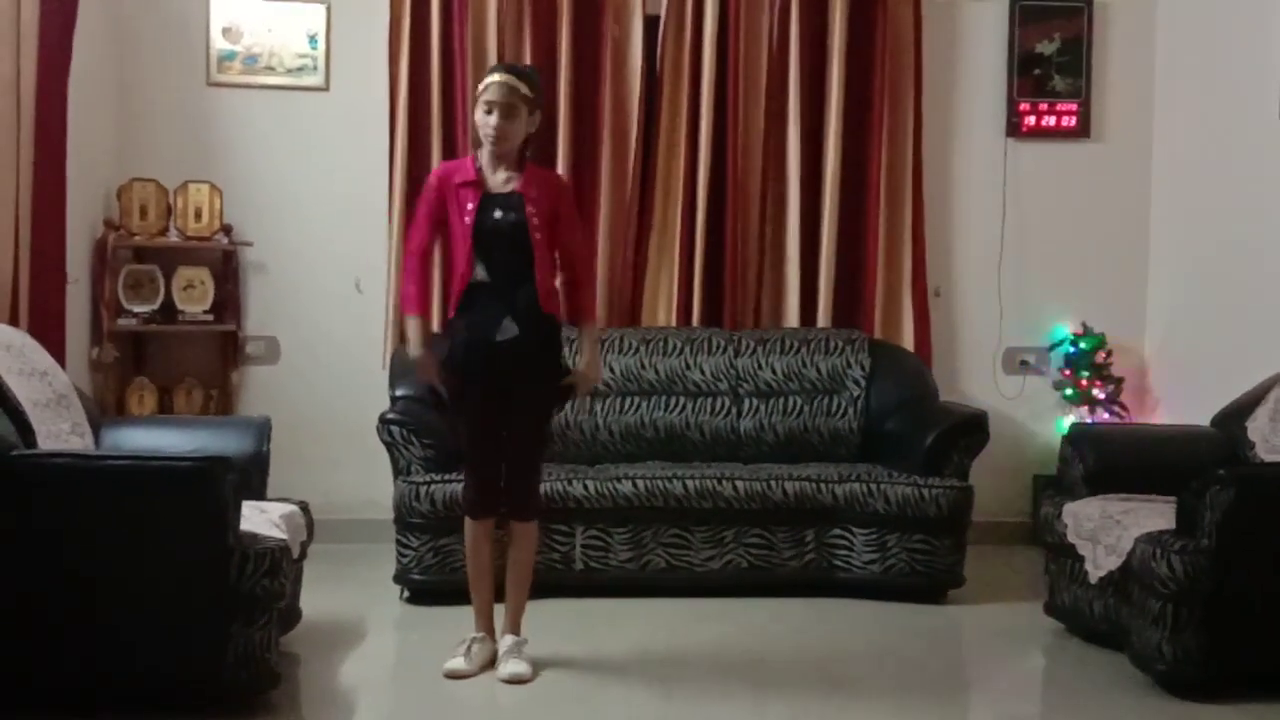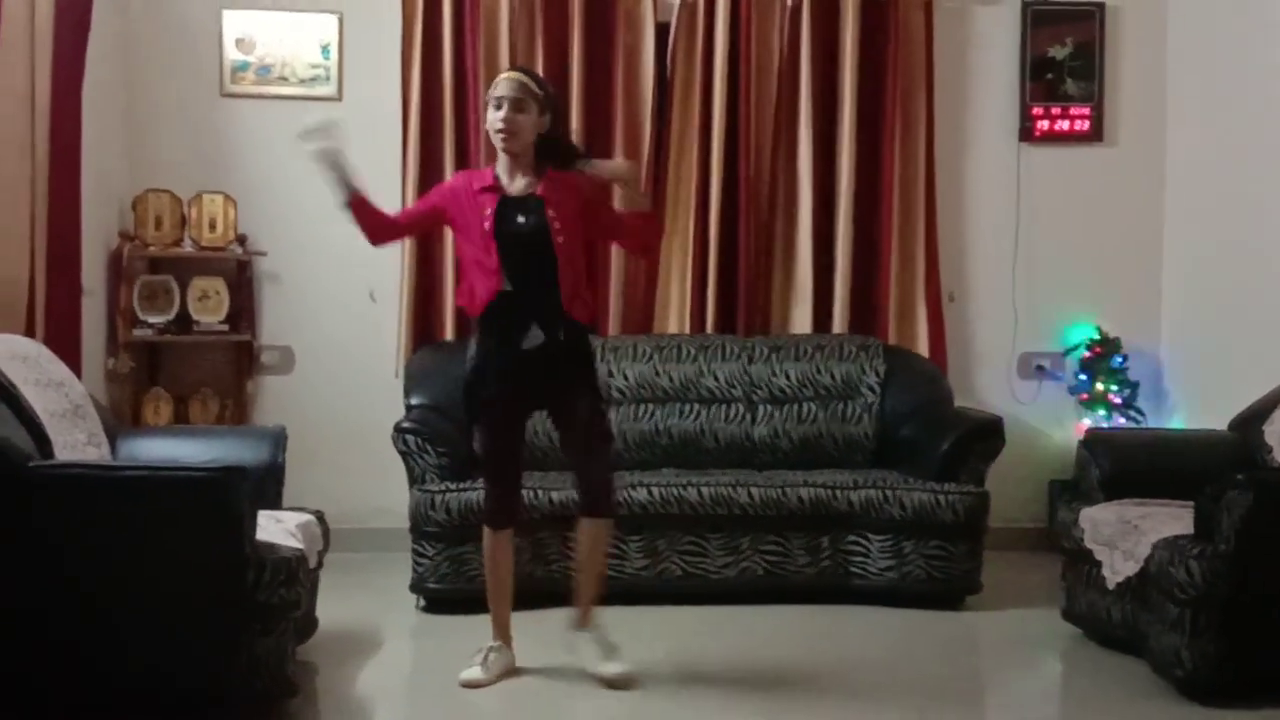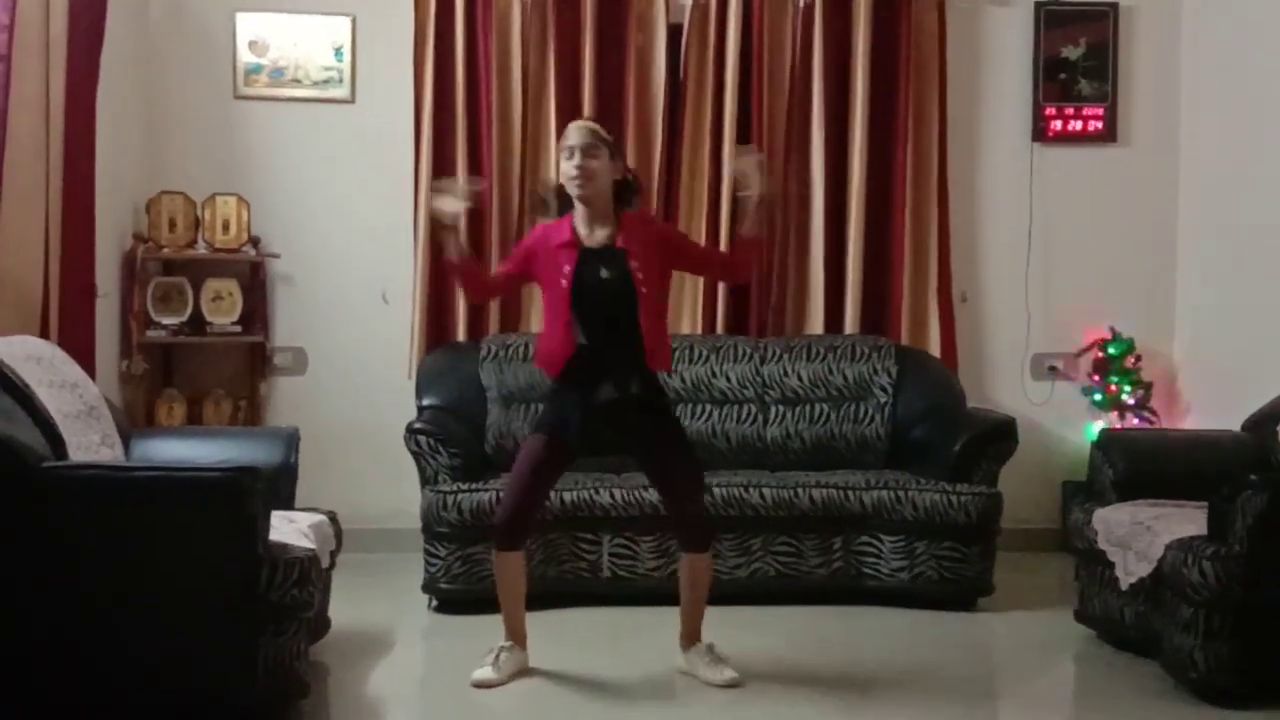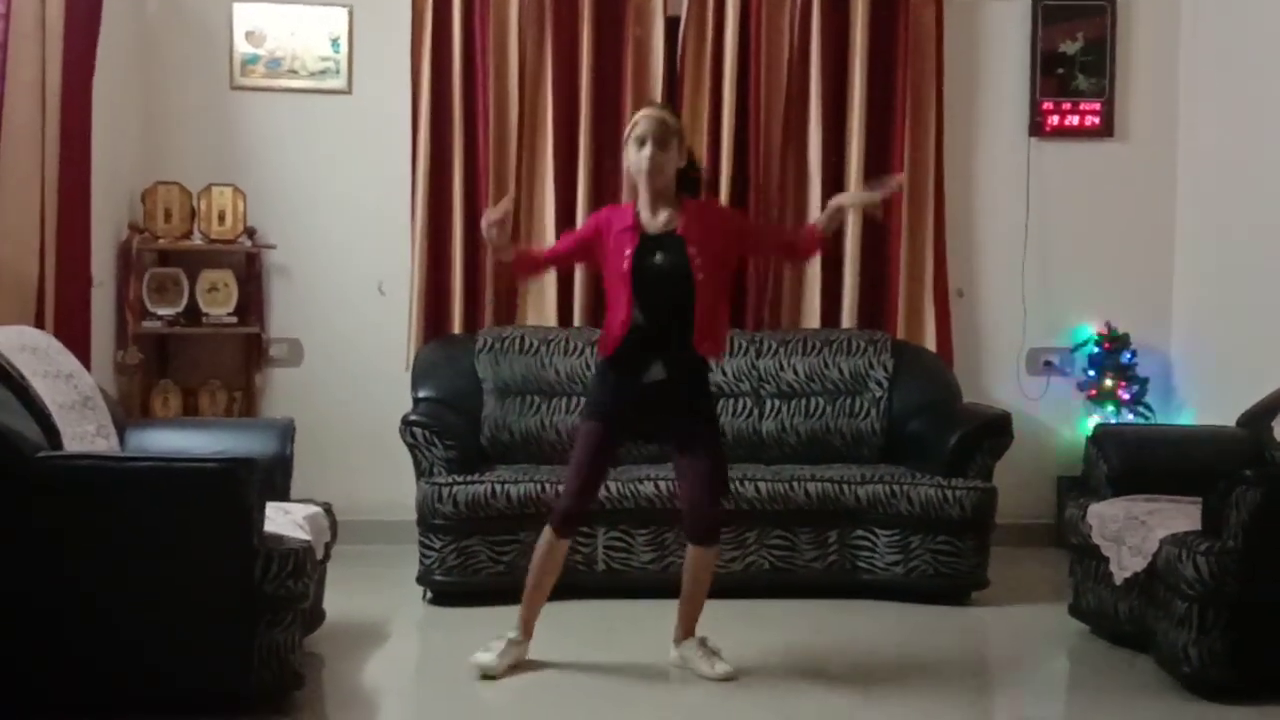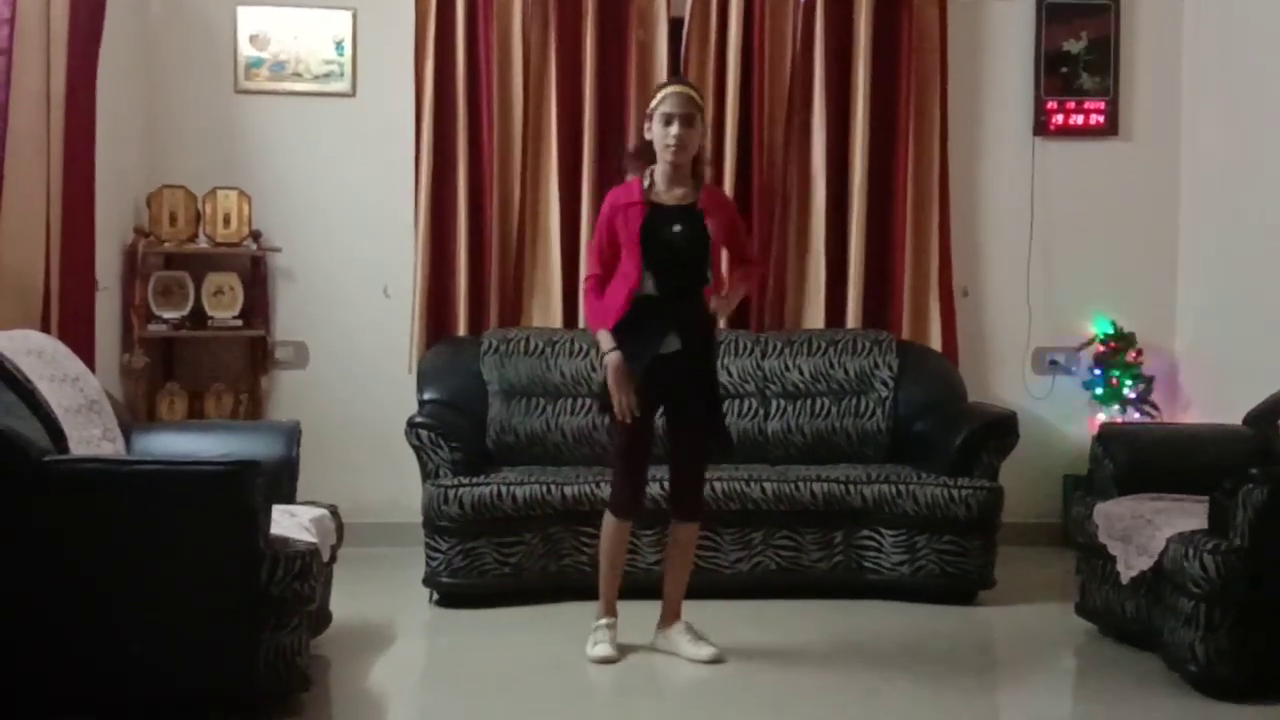
dt=0.4s
person 1, frame 1
left shoulder: (550, 189)
right shoulder: (446, 180)
left elbow: (578, 272)
right elbow: (416, 260)
left wrist: (590, 351)
right wrist: (418, 339)
left hip: (532, 347)
right hip: (472, 345)
left knee: (522, 489)
right knee: (479, 489)
left ankle: (512, 635)
right ankle: (482, 634)
person 1, frame 2
left shoulder: (573, 187)
right shoulder: (464, 189)
left elbow: (643, 245)
right elbow: (387, 228)
left wrist: (627, 184)
right wrist: (342, 175)
left hip: (564, 352)
right hip: (498, 351)
left knee: (596, 484)
right knee: (499, 497)
left ankle: (586, 625)
right ankle: (500, 643)
person 1, frame 3
left shoulder: (652, 236)
right shoulder: (546, 240)
left elbow: (732, 271)
right elbow: (481, 288)
left wrist: (751, 209)
right wrist: (450, 234)
left hip: (640, 397)
right hip: (573, 396)
left knee: (694, 519)
right knee: (509, 516)
left ankle: (692, 645)
right ankle: (513, 647)
person 1, frame 4
left shoulder: (713, 222)
right shoulder: (607, 225)
left elbow: (793, 246)
right elbow: (539, 262)
left wrist: (838, 211)
right wrist: (502, 243)
left hip: (685, 384)
right hip: (621, 380)
left knee: (703, 512)
right knee: (569, 506)
left ankle: (686, 638)
right ankle: (520, 635)
person 1, frame 5
left shoulder: (716, 205)
right shoulder: (621, 201)
left elbow: (747, 262)
right elbow: (596, 284)
left wrist: (730, 295)
right wrist: (610, 355)
left hip: (694, 355)
right hip: (635, 353)
left knee: (689, 492)
right knee: (627, 489)
left ankle: (670, 622)
right ankle: (605, 620)
